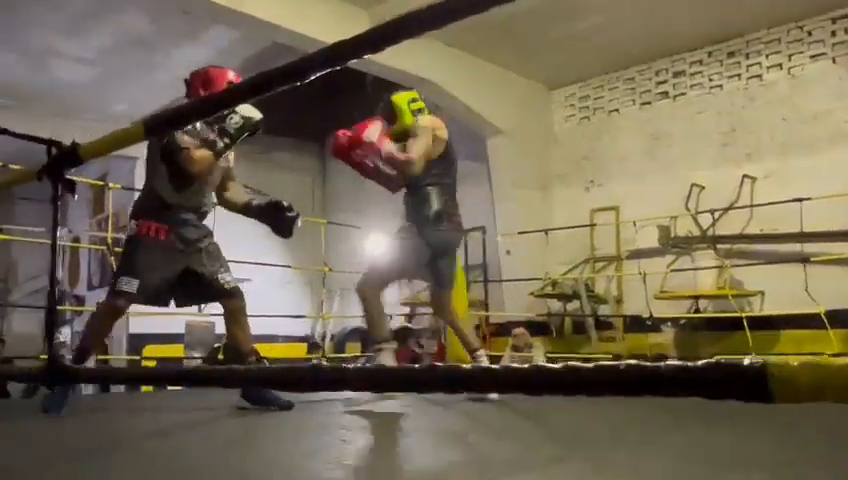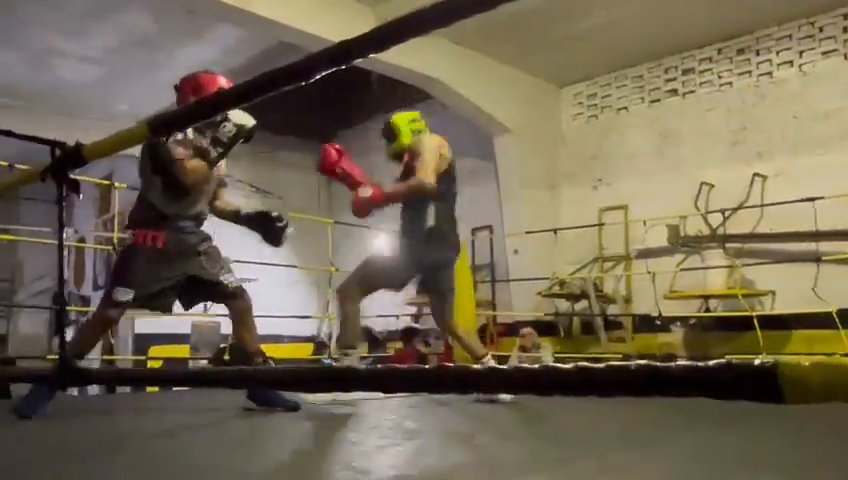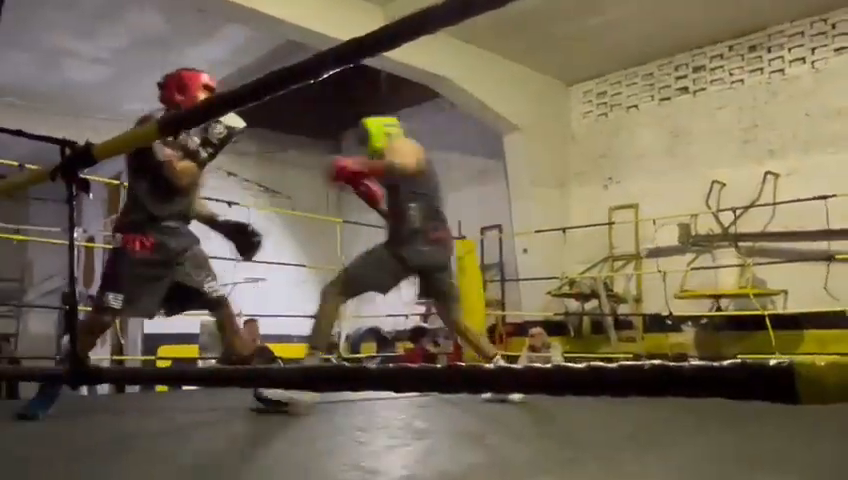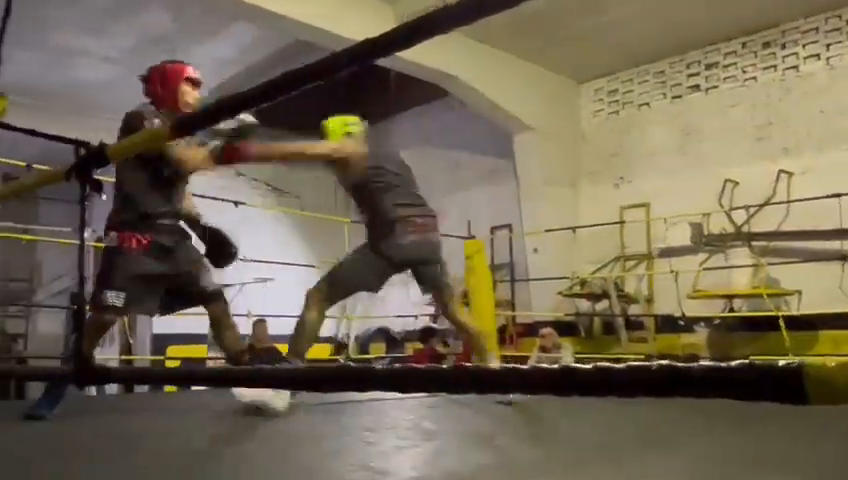
dt=0.1s
person 1, frame 1
left shoulder: (218, 135)
left elbow: (227, 192)
right elbow: (193, 165)
left wrist: (261, 209)
right wrist: (229, 135)
left hip: (195, 230)
right hip: (156, 226)
left knee: (233, 298)
right knee: (117, 302)
left ankle: (252, 382)
person 1, frame 2
left shoulder: (210, 138)
left elbow: (216, 199)
right elbow: (187, 176)
left wrist: (251, 217)
right wrist: (223, 142)
left hip: (193, 236)
right hip: (154, 233)
left knee: (239, 298)
right knee: (110, 311)
left ankle: (260, 385)
right ankle: (48, 385)
person 1, frame 3
left shoulder: (195, 138)
right shoulder: (154, 125)
right elbow: (178, 177)
left wrist: (225, 225)
right wrist: (212, 144)
left hip: (179, 238)
right hip: (140, 237)
left knee: (222, 305)
right knee: (102, 317)
right ankle: (51, 387)
person 1, frame 4
right shoulder: (142, 119)
right elbow: (183, 164)
left wrist: (203, 227)
right wrist: (226, 144)
left hip: (169, 233)
right hip: (132, 234)
left knee: (216, 301)
right knee: (105, 314)
right ankle: (58, 387)
person 2, frame 1
left shoulder: (426, 124)
right shoulder: (416, 139)
left elbow: (410, 168)
right elbow: (394, 181)
left wrist: (378, 143)
right wrist: (359, 158)
left hip: (428, 227)
right hip: (446, 228)
left knee: (368, 286)
right knee: (443, 308)
left ankle: (387, 365)
person 2, frame 2
left shoulder: (428, 143)
right shoulder: (416, 157)
left elbow: (425, 183)
right elbow: (396, 194)
left wrist: (379, 195)
left hip: (422, 241)
right hip: (443, 243)
left knee: (349, 292)
right knee: (444, 320)
person 2, frame 3
left shoulder: (403, 146)
left elbow: (405, 166)
left wrist: (361, 168)
right wrist: (362, 183)
left hip: (411, 244)
right hip: (437, 245)
left knee: (334, 291)
right knee: (453, 321)
person 2, frame 4
right shoulder: (386, 157)
left hip: (394, 237)
right hip: (426, 235)
left knee: (318, 297)
right knee: (450, 310)
right ankle: (494, 368)
